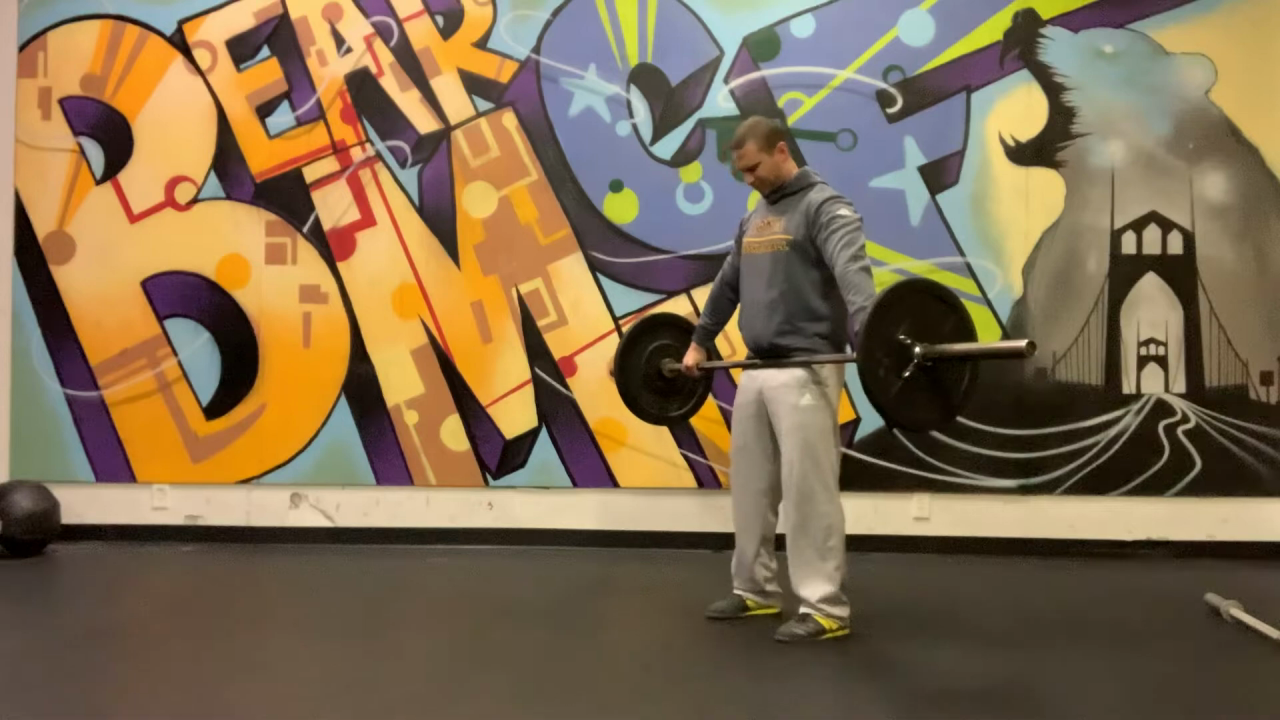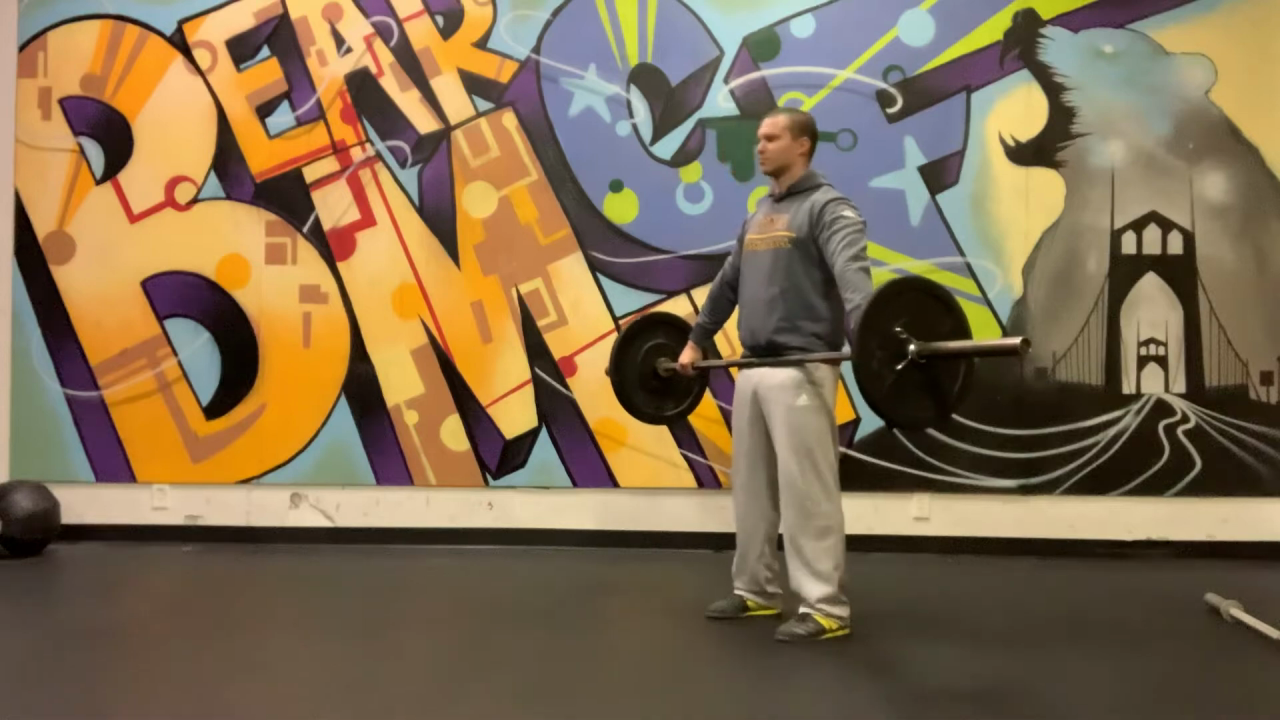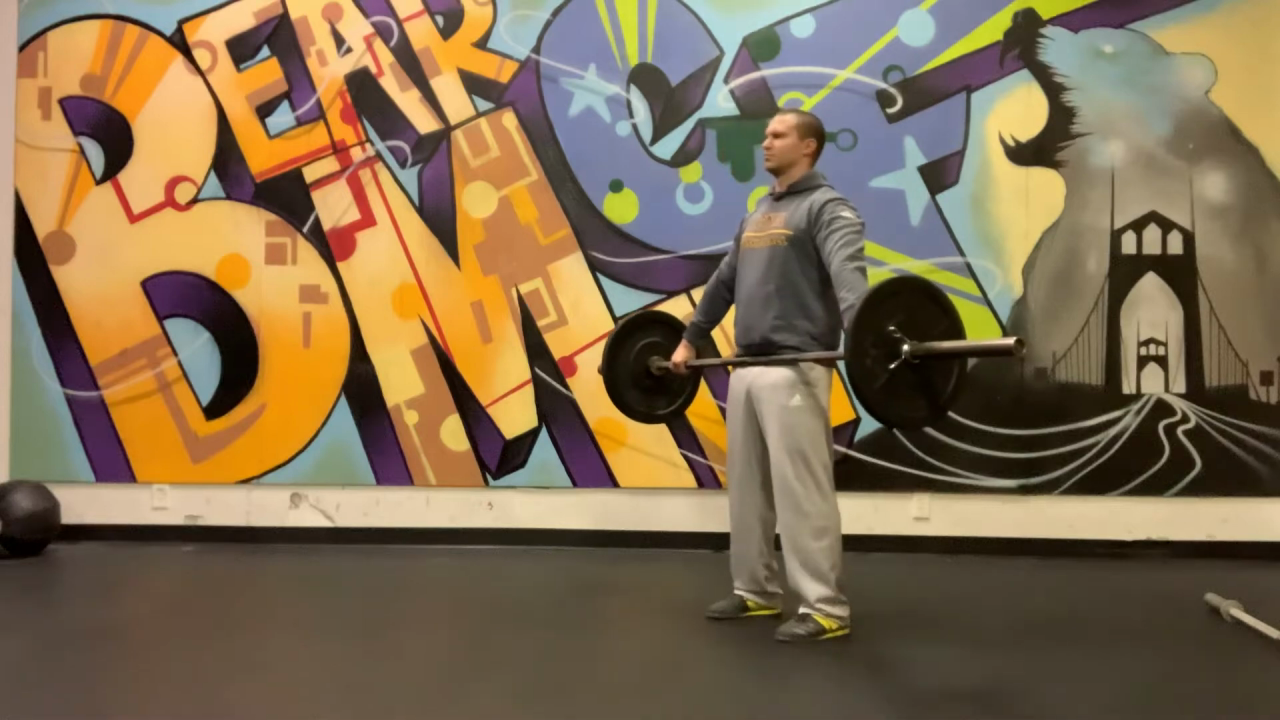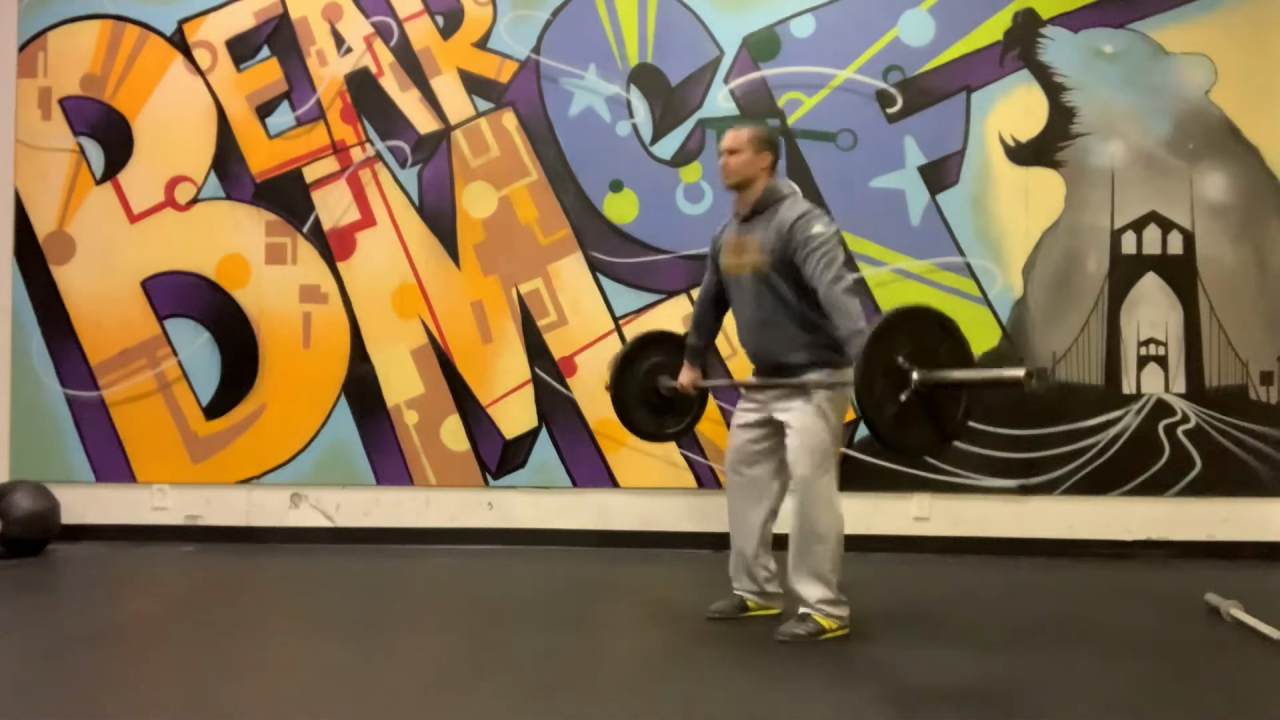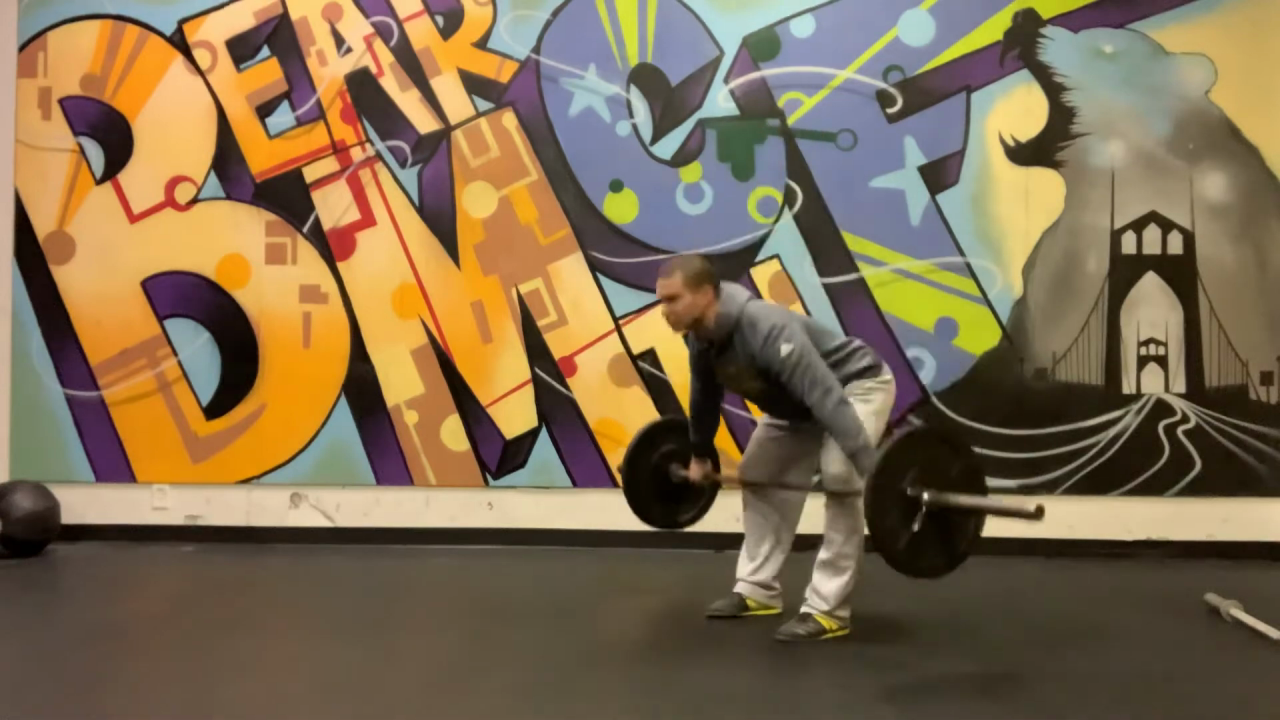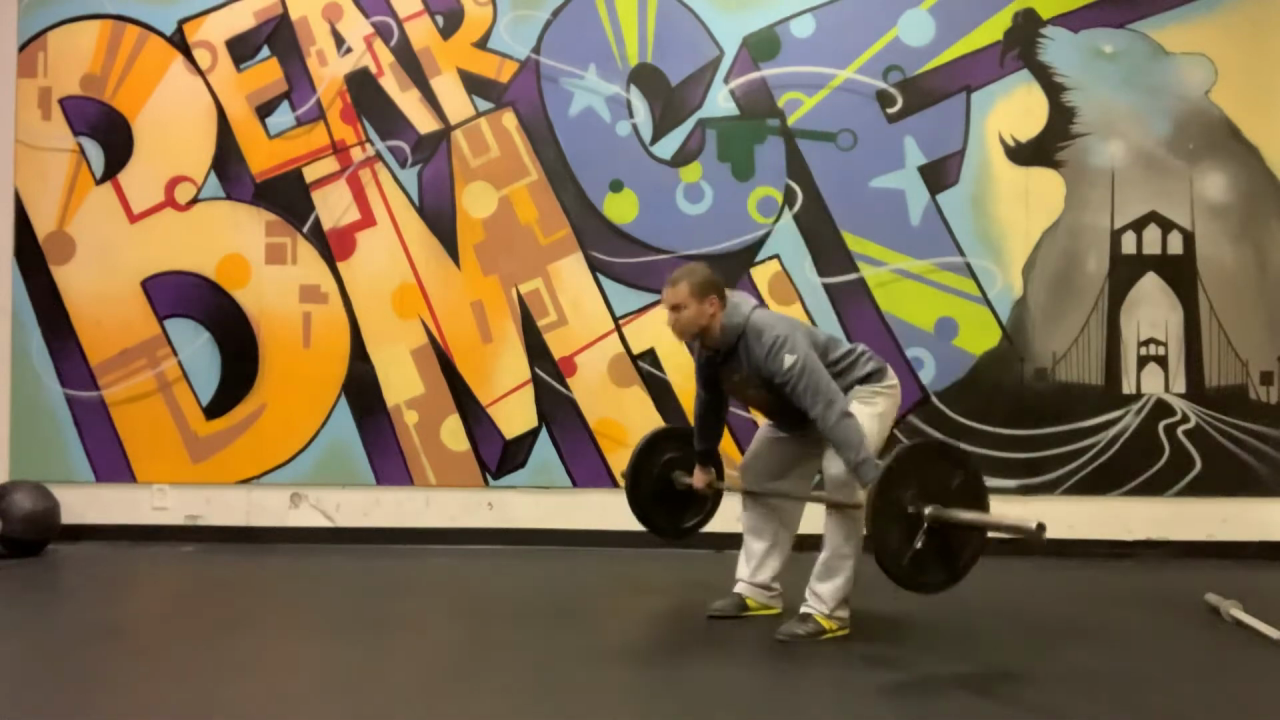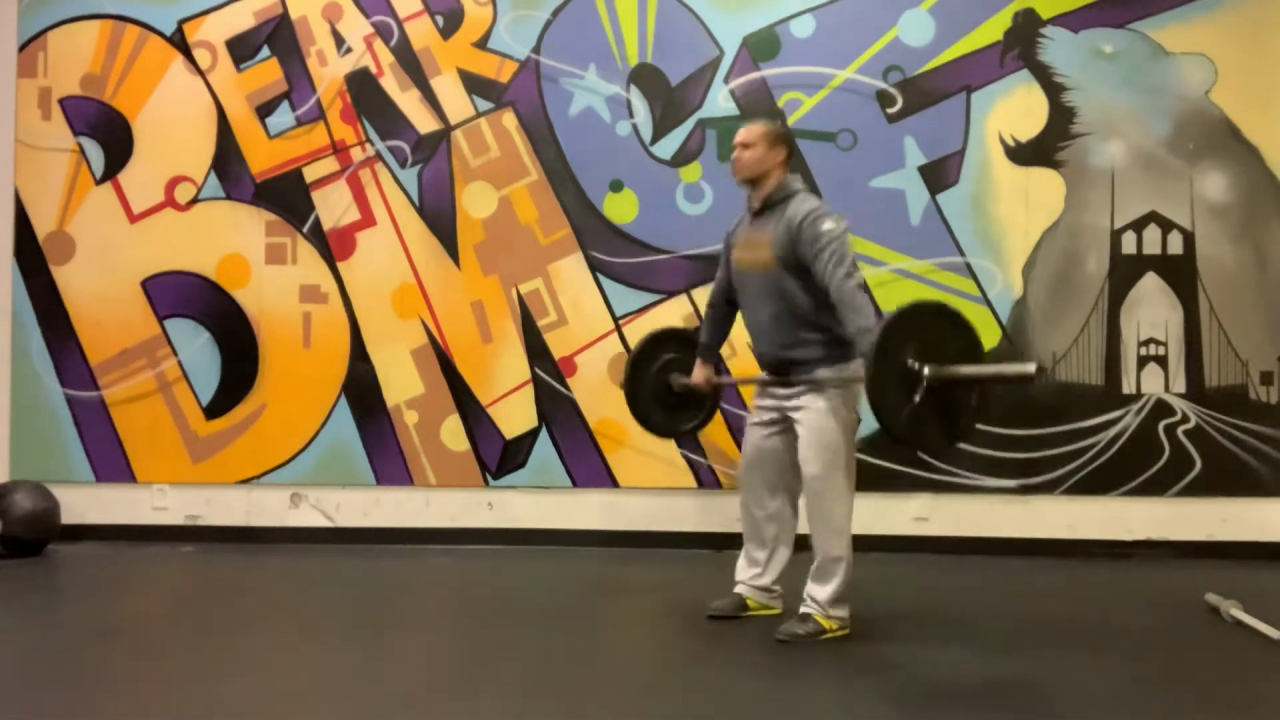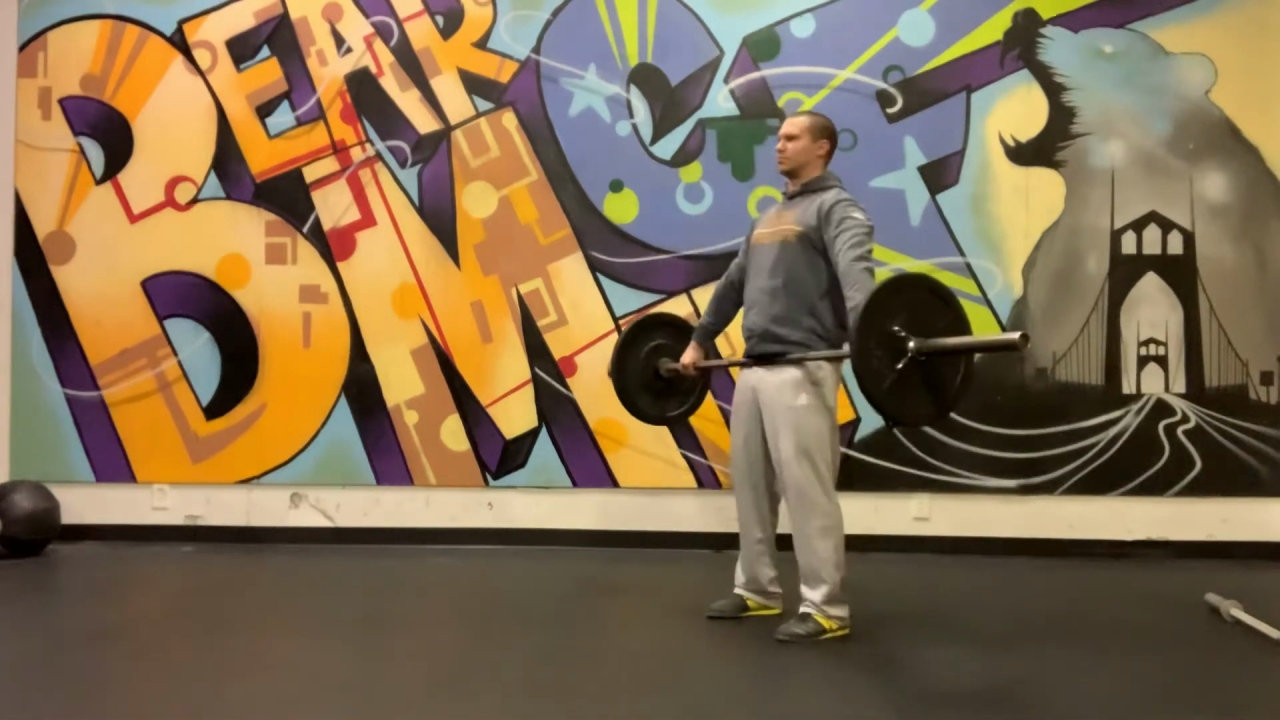
dt=0.4s
person 1, frame 1
left shoulder: (825, 207)
right shoulder: (754, 217)
left elbow: (852, 272)
right elbow: (728, 284)
right wrist: (698, 341)
left hip: (805, 371)
right hip: (755, 371)
left knee: (808, 488)
right knee: (749, 486)
left ankle: (825, 608)
right ankle: (754, 590)
person 1, frame 2
left shoulder: (828, 208)
right shoulder: (758, 215)
left elbow: (852, 272)
right elbow: (728, 282)
right wrist: (696, 340)
left hip: (801, 371)
right hip: (752, 370)
left knee: (808, 489)
right knee: (752, 486)
left ankle: (825, 607)
right ankle: (756, 590)
person 1, frame 3
left shoulder: (828, 208)
right shoulder: (757, 214)
left elbow: (847, 272)
right elbow: (724, 281)
right wrist: (690, 339)
left hip: (795, 371)
right hip: (746, 369)
left knee: (802, 489)
right knee: (747, 487)
left ankle: (825, 608)
right ankle: (755, 591)
person 1, frame 4
left shoulder: (798, 219)
right shoulder: (727, 231)
left elbow: (836, 289)
right elbow: (710, 300)
left wrist: (864, 362)
right wrist: (692, 361)
left hip: (817, 380)
right hip: (765, 384)
left knee: (811, 484)
right knee: (744, 477)
left ankle: (825, 609)
right ankle: (755, 592)
person 1, frame 5
left shoulder: (766, 330)
right shoulder: (703, 342)
left elbow: (829, 399)
right elbow: (705, 399)
left wrist: (871, 471)
right wrist: (700, 456)
left hip: (858, 386)
left knee: (840, 479)
right knee: (757, 475)
left ankle: (827, 609)
right ankle: (758, 589)
person 1, frame 6
left shoulder: (772, 341)
right shoulder: (708, 349)
left elbow: (833, 412)
right elbow: (710, 406)
left wrist: (873, 483)
right wrist: (703, 464)
left hip: (862, 391)
left knee: (839, 481)
right knee: (756, 478)
left ankle: (827, 610)
right ankle: (756, 590)
person 1, frame 7
left shoulder: (808, 218)
right shoulder: (741, 229)
left elbow: (846, 290)
right elbow: (723, 297)
right wrist: (704, 359)
left hip: (825, 377)
right hip: (776, 380)
left knee: (823, 483)
right knee: (759, 480)
left ankle: (827, 608)
right ankle: (757, 588)
person 1, frame 8
left shoulder: (838, 208)
right shoulder: (770, 216)
left elbow: (854, 272)
right elbow: (735, 281)
right wrist: (699, 340)
left hip: (802, 370)
right hip: (753, 368)
left knee: (806, 488)
right knee: (751, 484)
left ankle: (825, 608)
right ankle: (757, 591)
